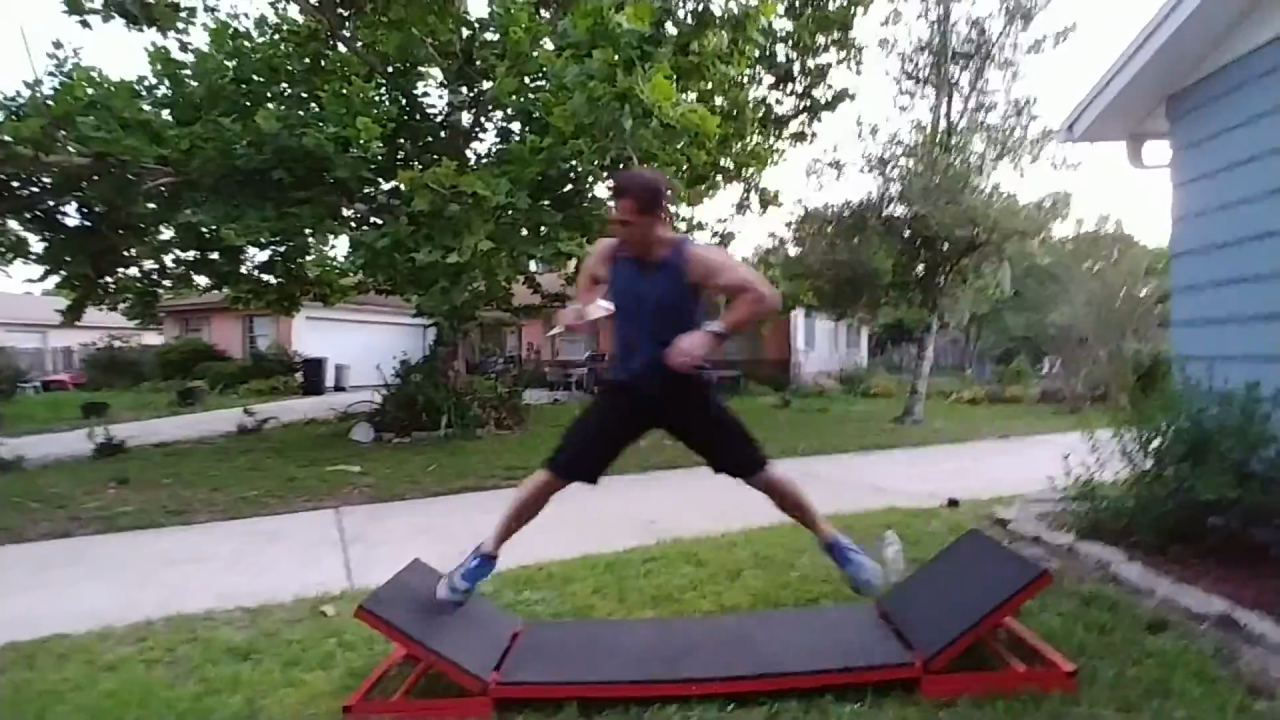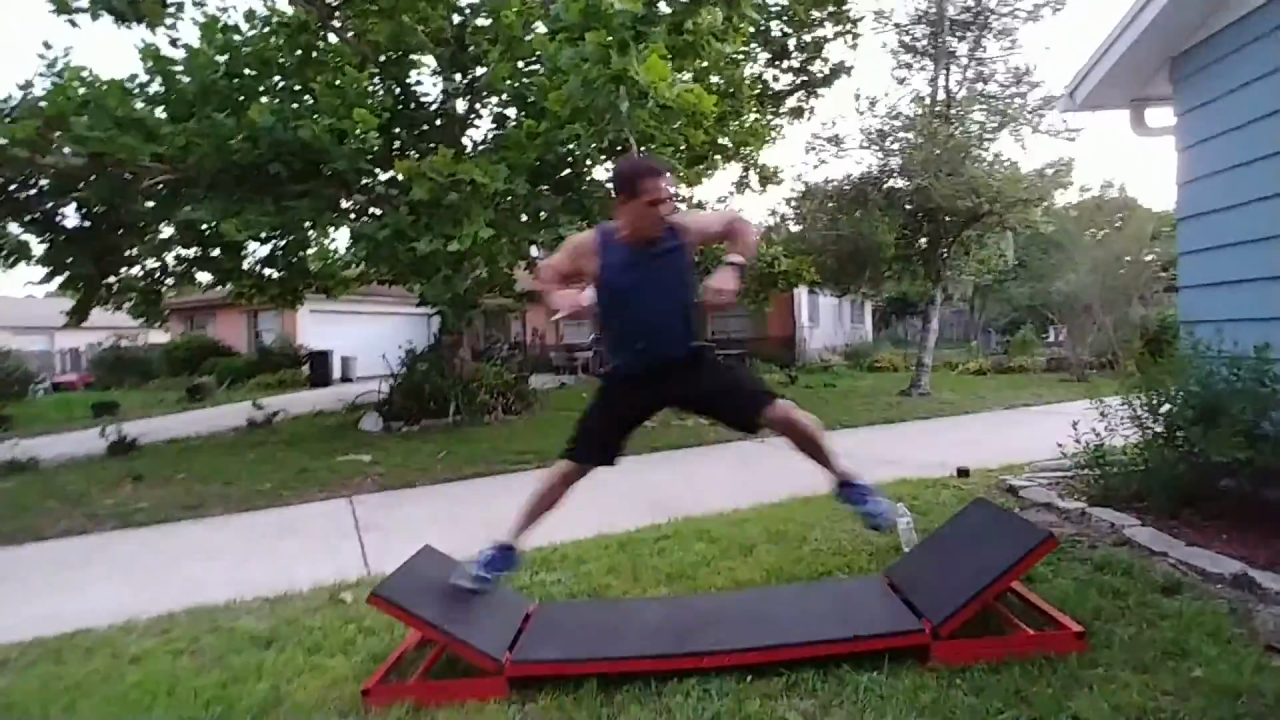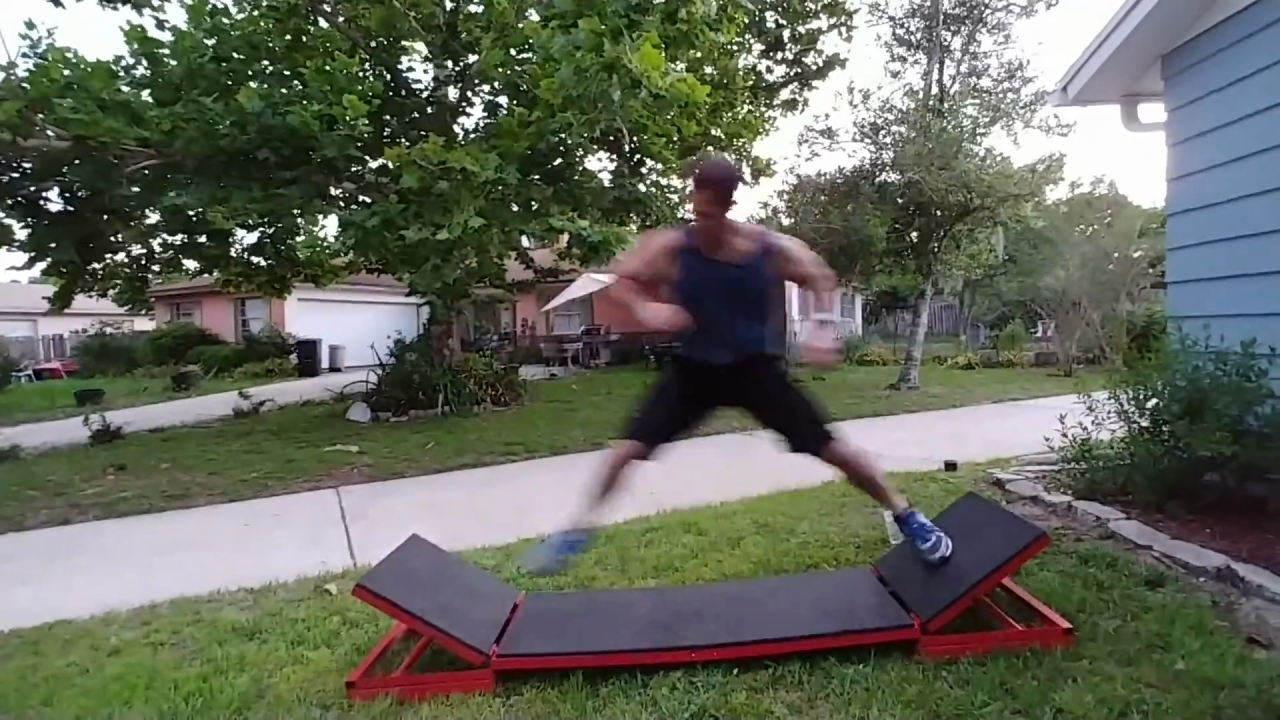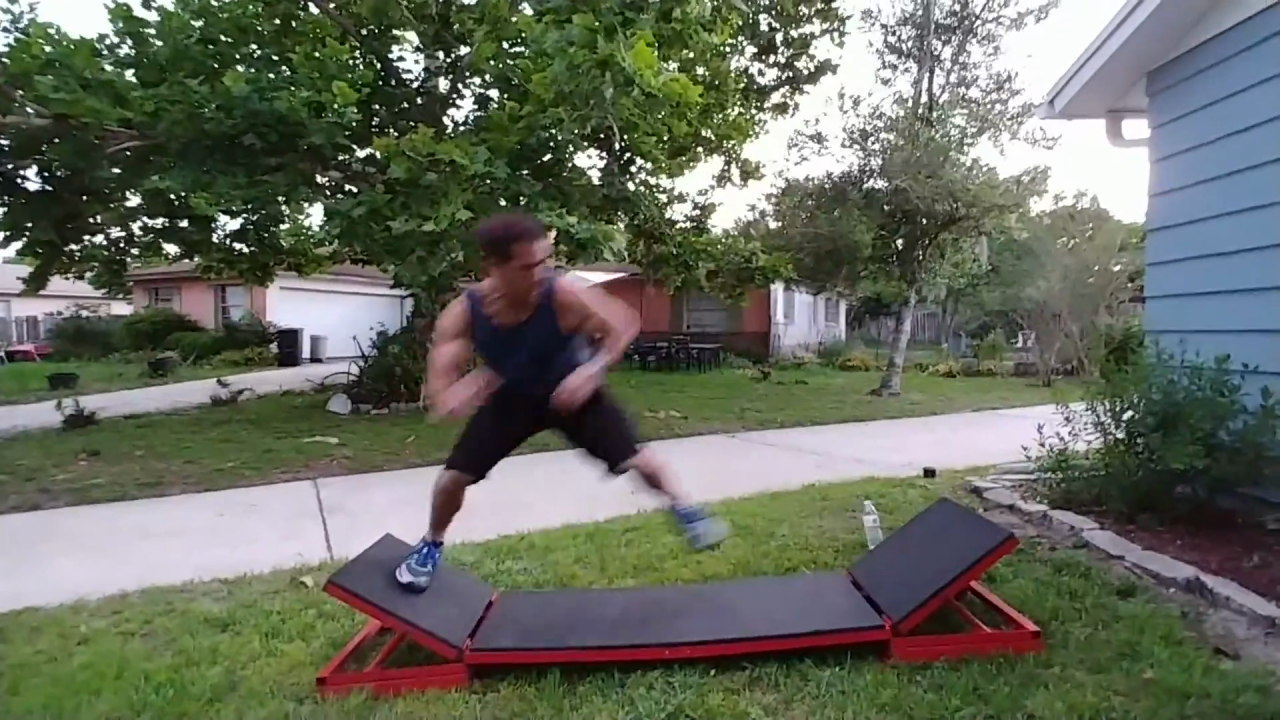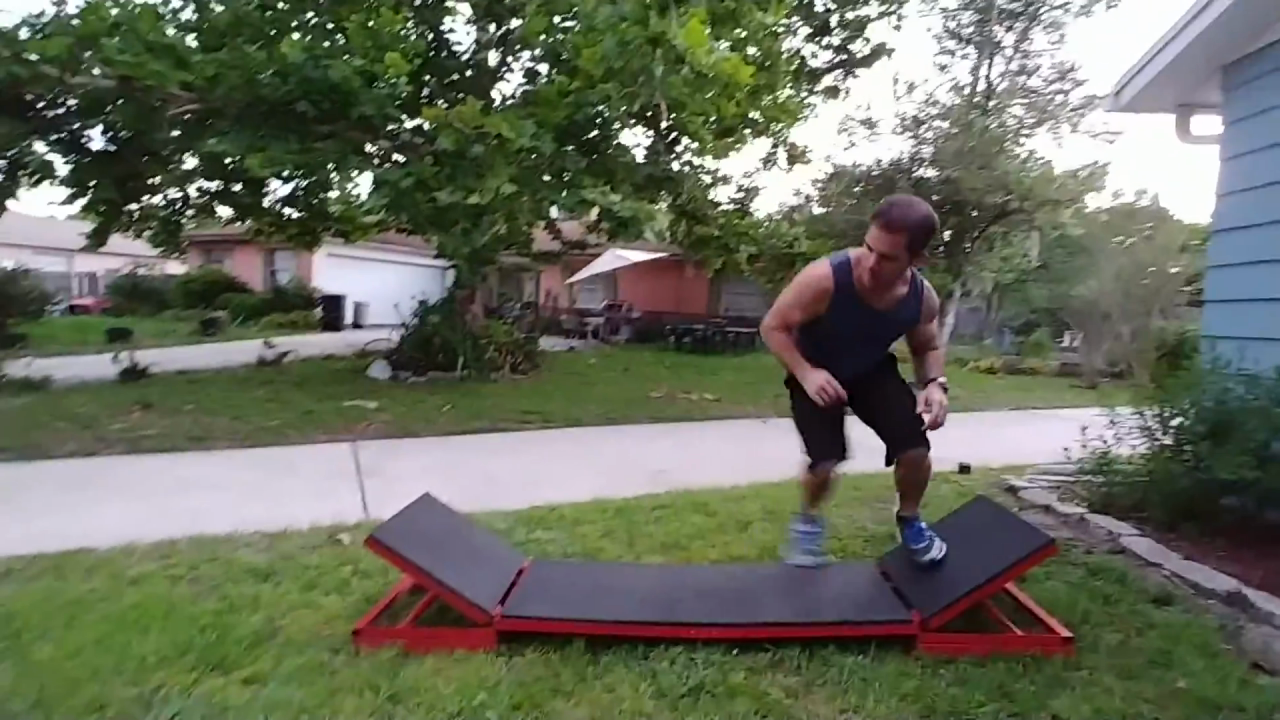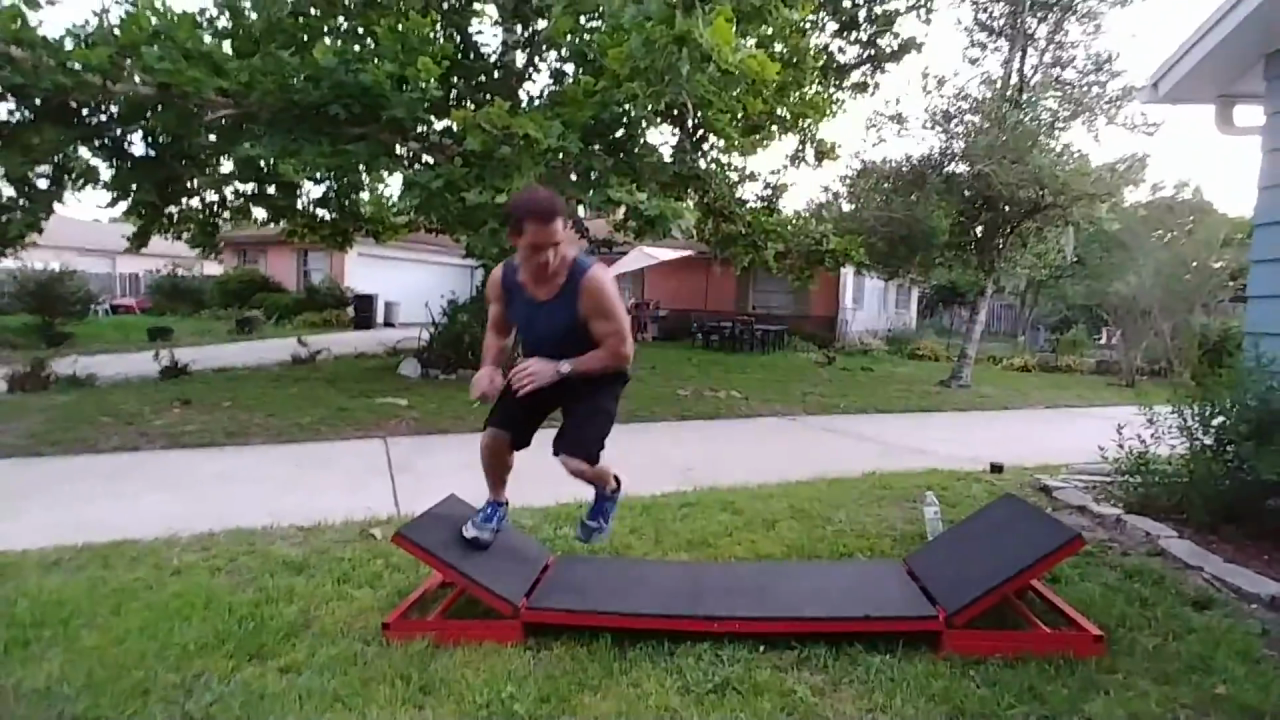
dt=0.7s
person 1, frame 1
left shoulder: (694, 259)
right shoulder: (609, 252)
left elbow: (764, 297)
right elbow: (587, 279)
left wrist: (711, 334)
right wrist: (578, 305)
left hip: (683, 389)
right hip: (625, 390)
left knee: (757, 472)
right knee: (554, 473)
left ankle: (832, 543)
right ankle: (488, 552)
person 1, frame 2
left shoulder: (683, 229)
right shoulder: (589, 246)
left elbow: (741, 225)
right elbow: (544, 279)
left wrist: (732, 269)
right wrist: (561, 295)
left hip: (687, 363)
right hip: (627, 376)
left knee: (780, 414)
right knee: (572, 465)
left ankle: (846, 482)
right ankle: (506, 549)
person 1, frame 3
left shoulder: (773, 249)
right shoulder: (669, 246)
left elbow: (821, 279)
right elbow: (621, 278)
right wrist: (645, 308)
left hip: (755, 368)
right hip: (693, 368)
left knee: (829, 446)
right knee: (631, 445)
left ankle: (904, 516)
right ankle: (580, 529)
person 1, frame 4
left shoulder: (562, 293)
right shoulder: (463, 313)
left elbow: (623, 325)
right elbow: (437, 382)
left wrist: (592, 372)
right wrist: (453, 396)
left hip: (571, 391)
right hip: (513, 398)
left knee: (635, 459)
right knee: (456, 474)
left ankle: (681, 509)
right ankle: (432, 545)
person 1, frame 5
left shoulder: (923, 297)
right shoulder: (825, 277)
left elbow: (928, 346)
right elbow: (773, 327)
left wrist: (935, 384)
right wrist: (805, 373)
left hip: (873, 374)
right hip: (819, 376)
left knee: (915, 450)
right knee: (827, 460)
left ankle: (909, 519)
right ankle: (808, 518)
person 1, frame 6
left shoulder: (592, 280)
right shoulder: (502, 279)
left elbow: (621, 354)
right elbow: (499, 329)
left wrist: (559, 369)
right wrist: (489, 367)
left hip: (594, 376)
right hip: (538, 370)
left knee: (575, 461)
right knee: (495, 435)
left ankle: (607, 485)
right ankle: (497, 502)
